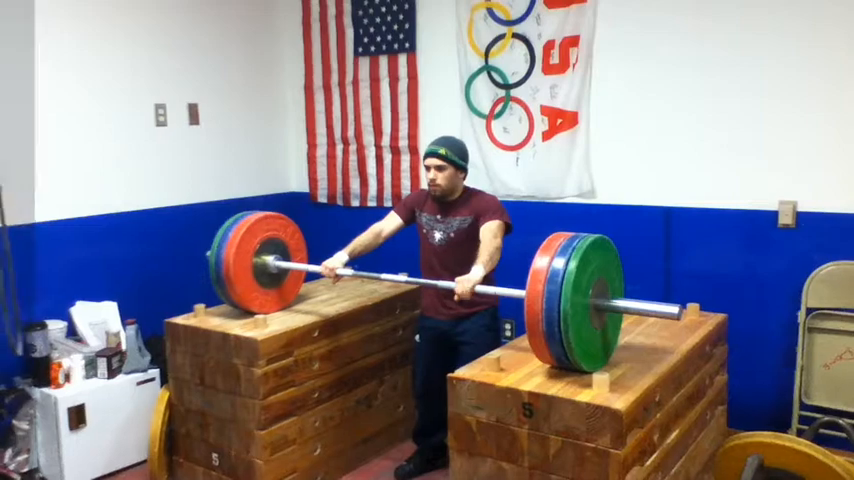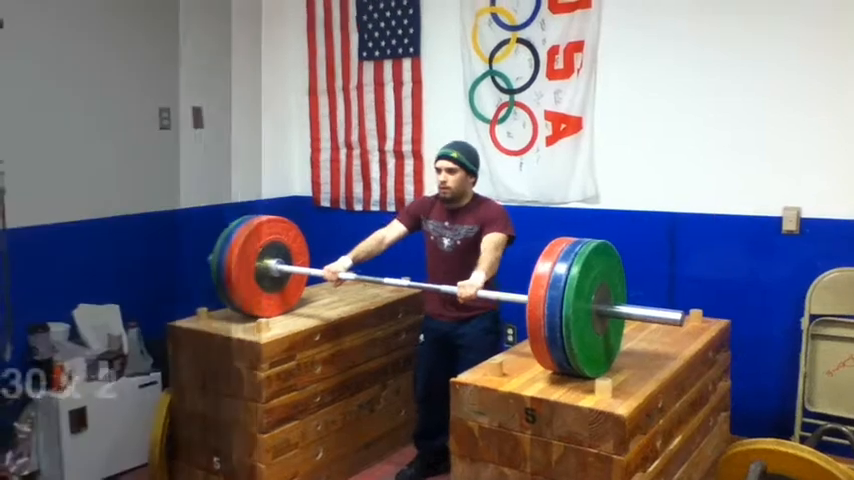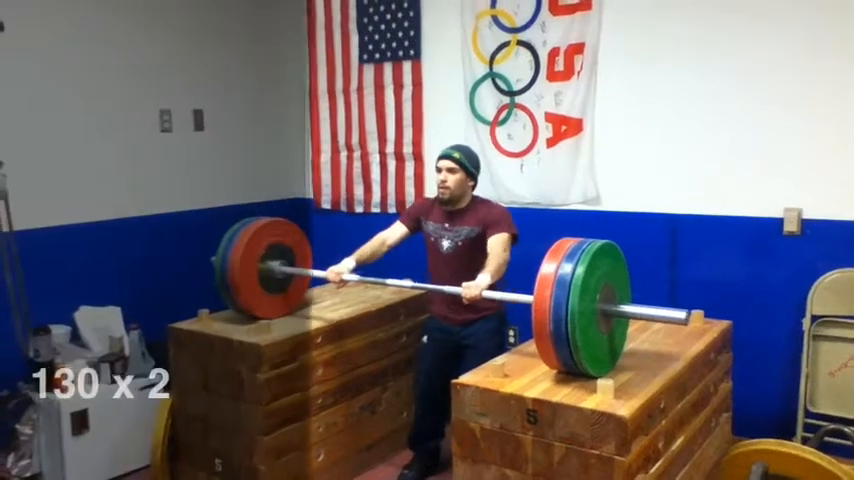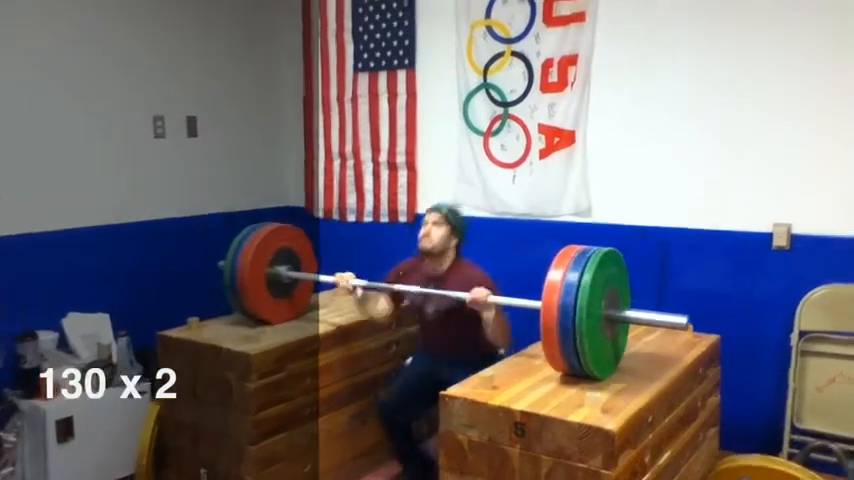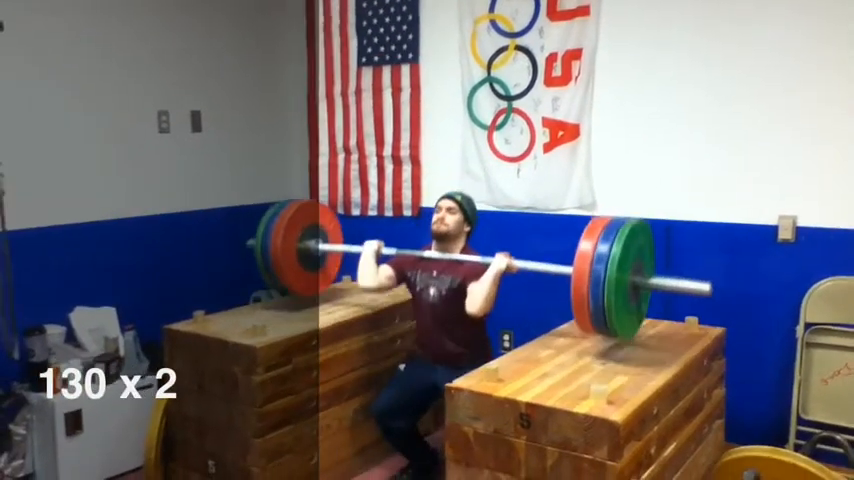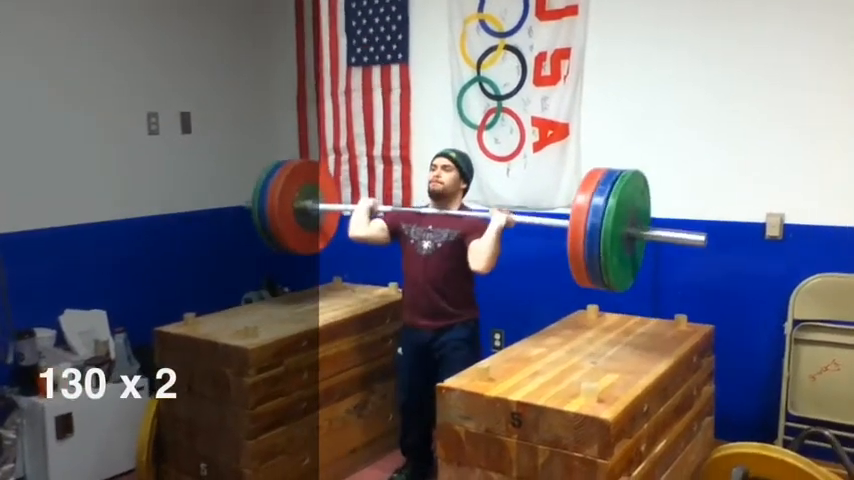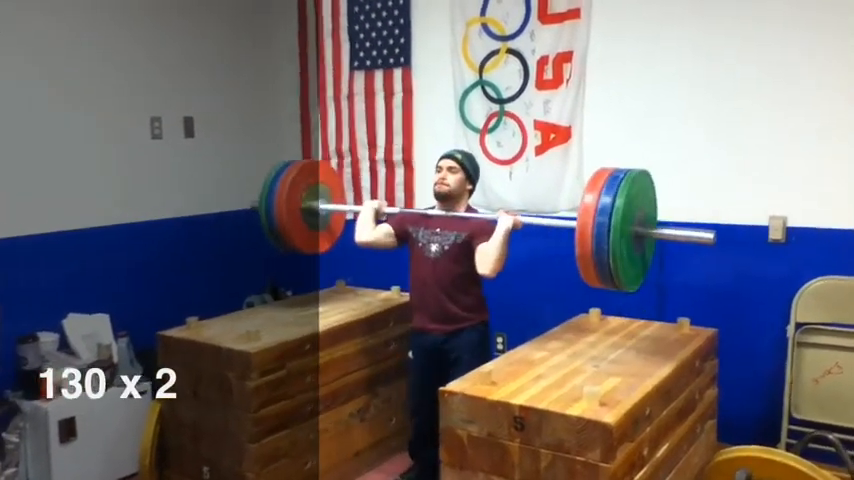
dt=0.5s
person 1, frame 1
left shoulder: (485, 204)
right shoulder: (418, 200)
left elbow: (492, 240)
right elbow: (381, 229)
left wrist: (476, 274)
right wrist: (343, 256)
left hip: (475, 318)
right hip: (432, 315)
right knee: (427, 388)
right ankle: (430, 450)
person 1, frame 2
left shoulder: (491, 213)
right shoulder: (424, 207)
left elbow: (491, 251)
right elbow: (385, 236)
left wrist: (476, 280)
right wrist: (347, 261)
left hip: (477, 321)
right hip: (436, 318)
right knee: (428, 390)
person 1, frame 3
left shoulder: (491, 214)
right shoulder: (425, 209)
left elbow: (500, 251)
right elbow: (387, 238)
left wrist: (483, 281)
right wrist: (350, 262)
left hip: (482, 323)
right hip: (441, 321)
right knee: (427, 391)
person 1, frame 4
left shoulder: (472, 280)
right shoulder: (404, 273)
left elbow: (502, 341)
right elbow: (378, 313)
left wrist: (487, 309)
right wrist: (356, 291)
left hip: (469, 364)
right hip: (430, 356)
right knee: (391, 407)
person 1, frame 5
left shoulder: (474, 267)
right shoulder: (412, 261)
left elbow: (476, 308)
right elbow: (368, 282)
left wrist: (497, 270)
right wrist: (370, 251)
left hip: (468, 364)
right hip: (425, 360)
right knee: (385, 412)
person 1, frame 6
left shoulder: (472, 224)
right shoulder: (405, 218)
left elbow: (481, 264)
right elbow: (358, 232)
left wrist: (497, 226)
right wrist: (364, 206)
left hip: (456, 332)
right hip: (414, 330)
right knee: (411, 403)
person 1, frame 7
left shoulder: (479, 226)
right shoulder: (412, 221)
left elbow: (488, 267)
right elbow: (365, 238)
left wrist: (504, 228)
right wrist: (370, 210)
left hip: (466, 334)
right hip: (423, 333)
right knee: (422, 407)
